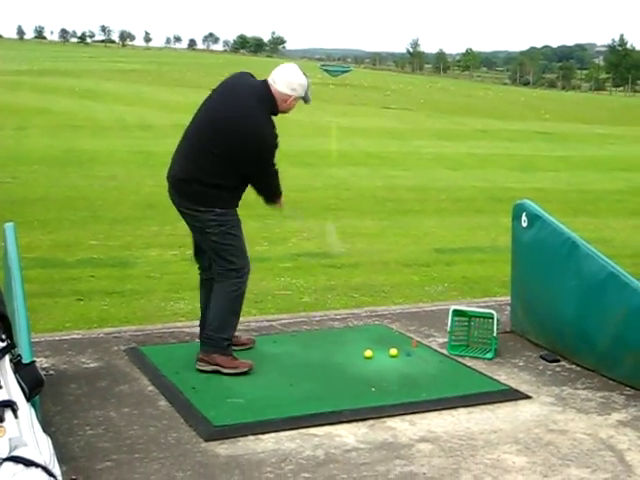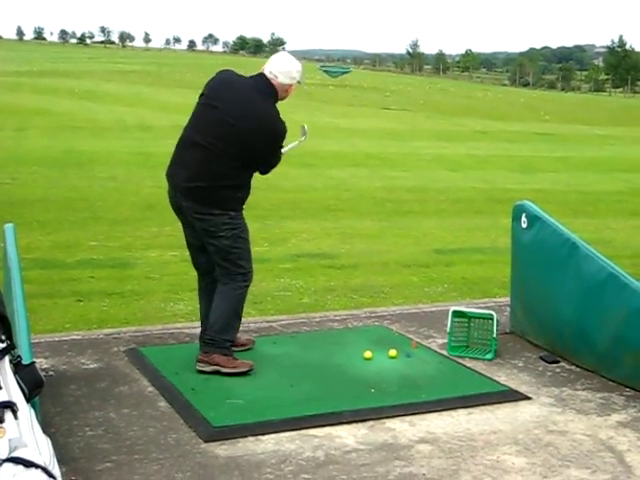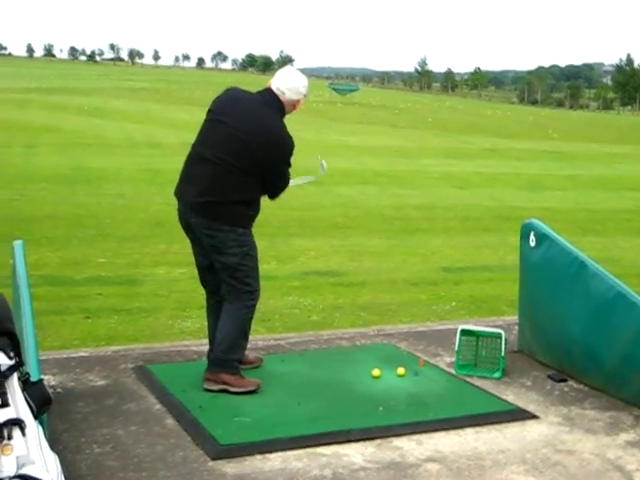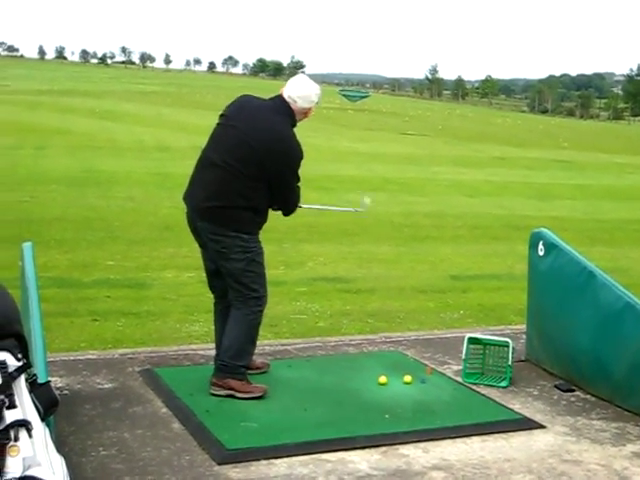
dt=0.2s
person 1, frame 1
left shoulder: (243, 83)
right shoulder: (258, 128)
right elbow: (263, 173)
right wrist: (275, 197)
left hip: (191, 186)
right hip: (206, 198)
left knee: (215, 265)
right knee: (234, 269)
left ankle: (219, 332)
right ankle: (212, 350)
person 1, frame 2
left shoulder: (224, 80)
right shoulder: (269, 123)
right elbow: (266, 164)
left hip: (182, 188)
right hip: (215, 202)
left knee: (210, 268)
right knee: (236, 274)
left ankle: (218, 334)
right ankle: (214, 350)
person 1, frame 3
left shoulder: (230, 98)
right shoulder: (276, 137)
right elbow: (275, 187)
right wrist: (257, 183)
left hip: (191, 204)
right hip: (225, 218)
left knee: (218, 287)
right knee: (243, 292)
left ankle: (226, 353)
right ankle: (221, 369)
person 1, frame 4
left shoulder: (243, 104)
right shoulder: (285, 144)
right elbow: (287, 199)
right wrist: (288, 204)
left hip: (201, 209)
right hip: (231, 223)
left knee: (227, 292)
right knee: (250, 298)
left ankle: (234, 357)
right ankle: (227, 374)
